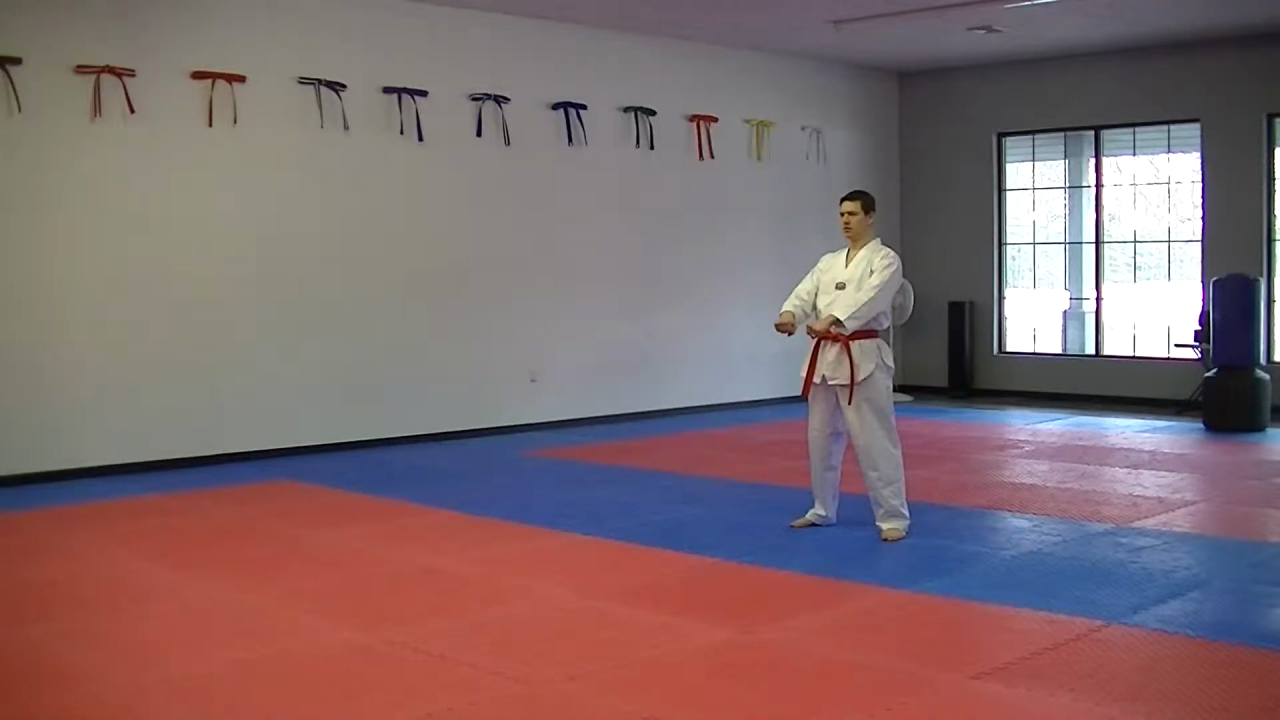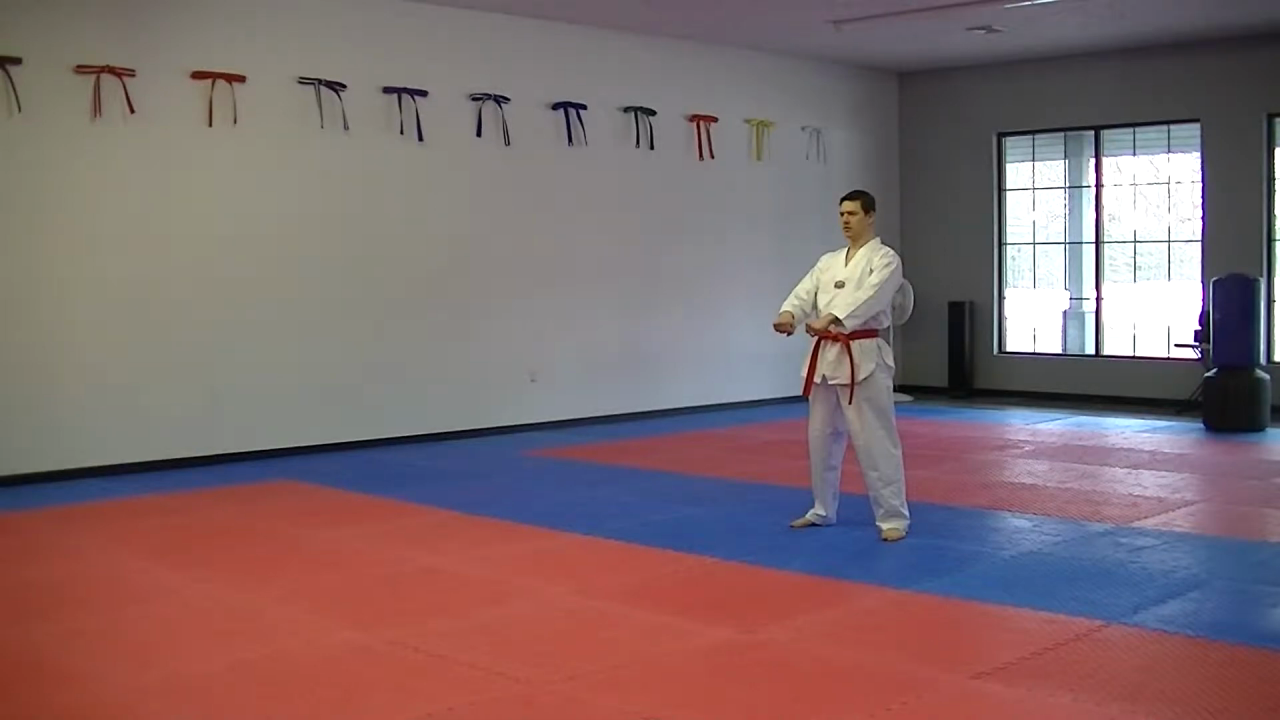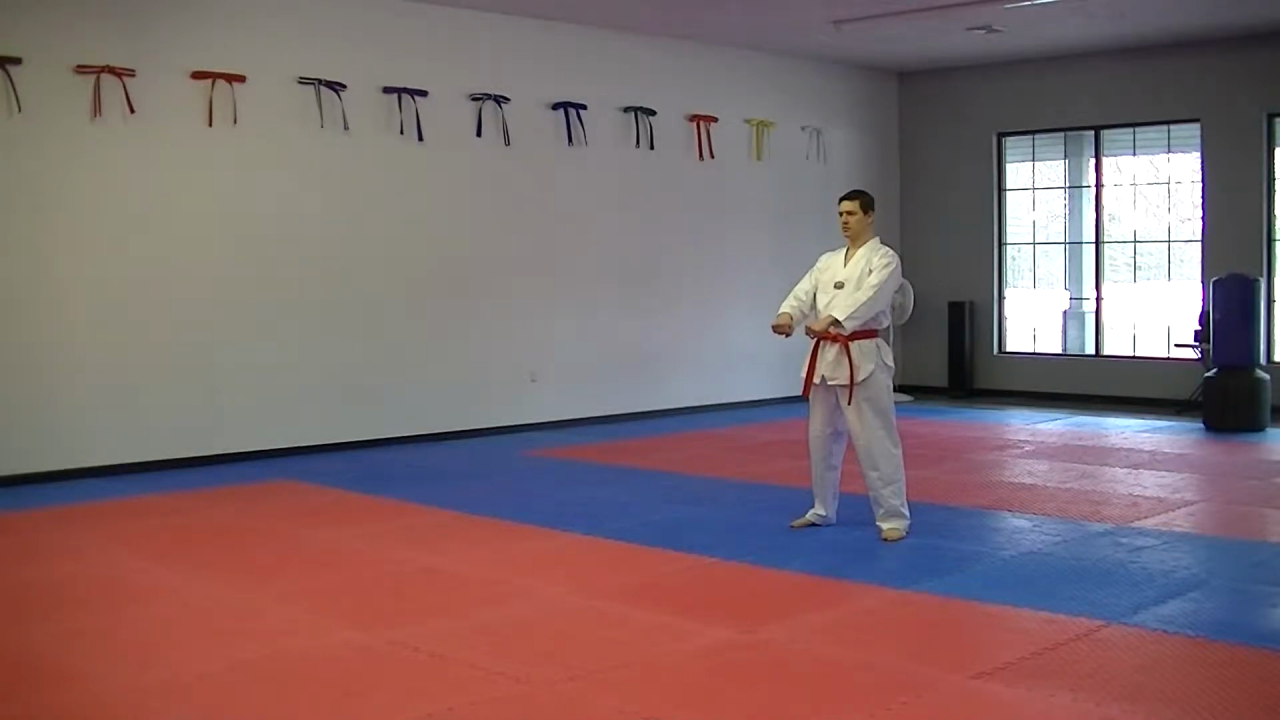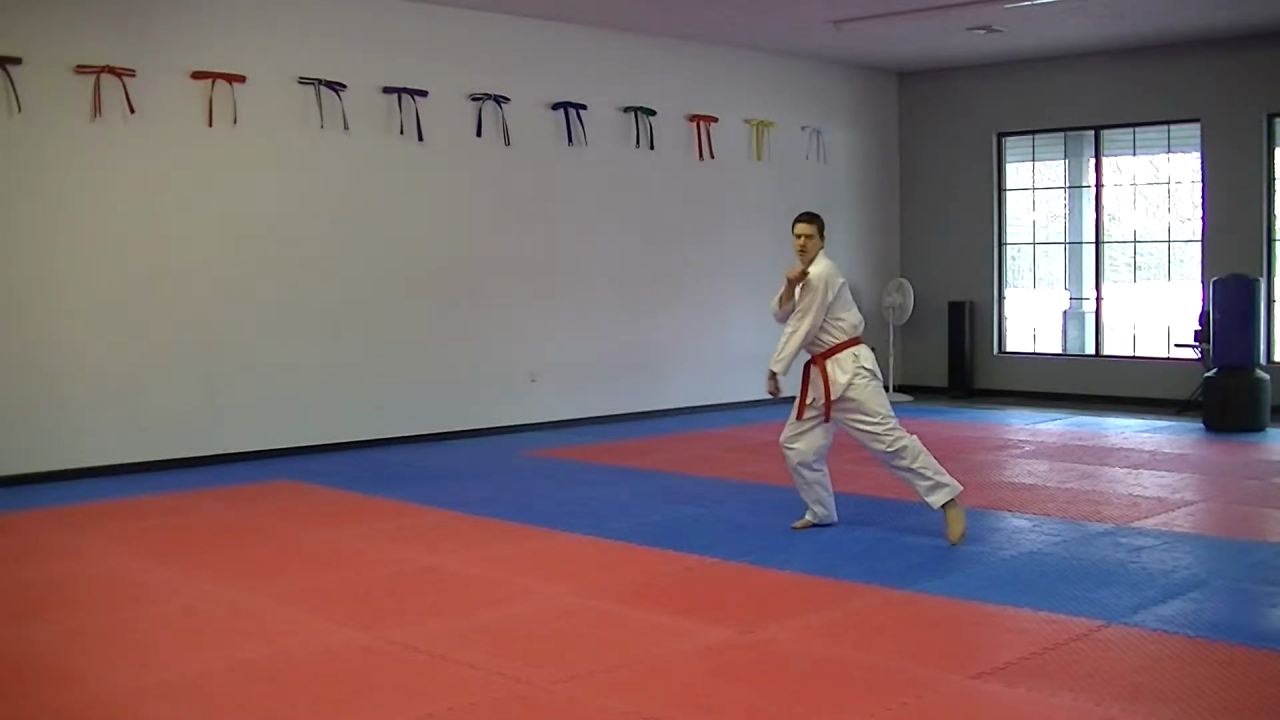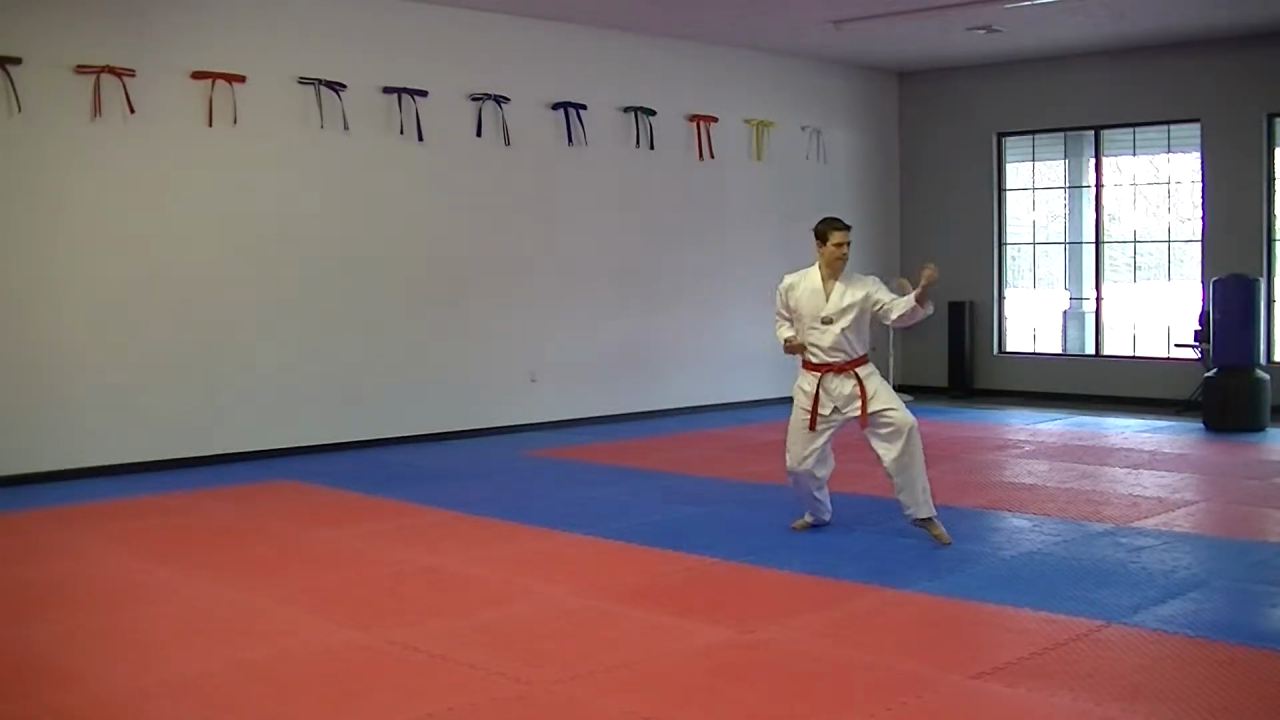
dt=0.7s
person 1, frame 1
left shoulder: (885, 260)
right shoulder: (828, 262)
left elbow: (868, 299)
right elbow: (805, 291)
left wrist: (829, 320)
right wrist: (789, 312)
left hip: (863, 358)
right hip: (826, 358)
left knee: (874, 440)
right knee: (821, 437)
left ankle: (893, 517)
right ankle: (822, 510)
person 1, frame 2
left shoulder: (885, 259)
right shoulder: (828, 261)
left elbow: (867, 297)
right elbow: (805, 291)
left wrist: (829, 318)
right wrist: (788, 313)
left hip: (863, 357)
right hip: (826, 357)
left knee: (875, 439)
right knee: (822, 436)
left ankle: (893, 517)
right ankle: (823, 509)
person 1, frame 3
left shoulder: (885, 259)
right shoulder: (828, 261)
left elbow: (867, 298)
right elbow: (804, 292)
left wrist: (829, 320)
right wrist: (787, 314)
left hip: (863, 357)
right hip: (826, 357)
left knee: (875, 439)
right knee: (822, 437)
left ankle: (893, 517)
right ankle: (823, 510)
person 1, frame 4
left shoulder: (824, 274)
right shoulder: (802, 276)
left elbow: (801, 327)
right elbow: (782, 316)
left wrist: (775, 371)
right wrist: (789, 287)
left hip: (849, 368)
right hip: (822, 372)
left knee: (886, 435)
right knee: (795, 443)
left ankle: (947, 498)
right ankle: (821, 512)
person 1, frame 5
left shoulder: (864, 287)
right shoulder: (793, 285)
left elbow: (898, 311)
right elbow: (783, 320)
left wrist: (921, 294)
right wrist: (790, 339)
left hip: (860, 378)
right hip: (815, 383)
left knee: (903, 427)
right knee: (801, 460)
left ankle: (923, 515)
right ankle: (816, 513)
